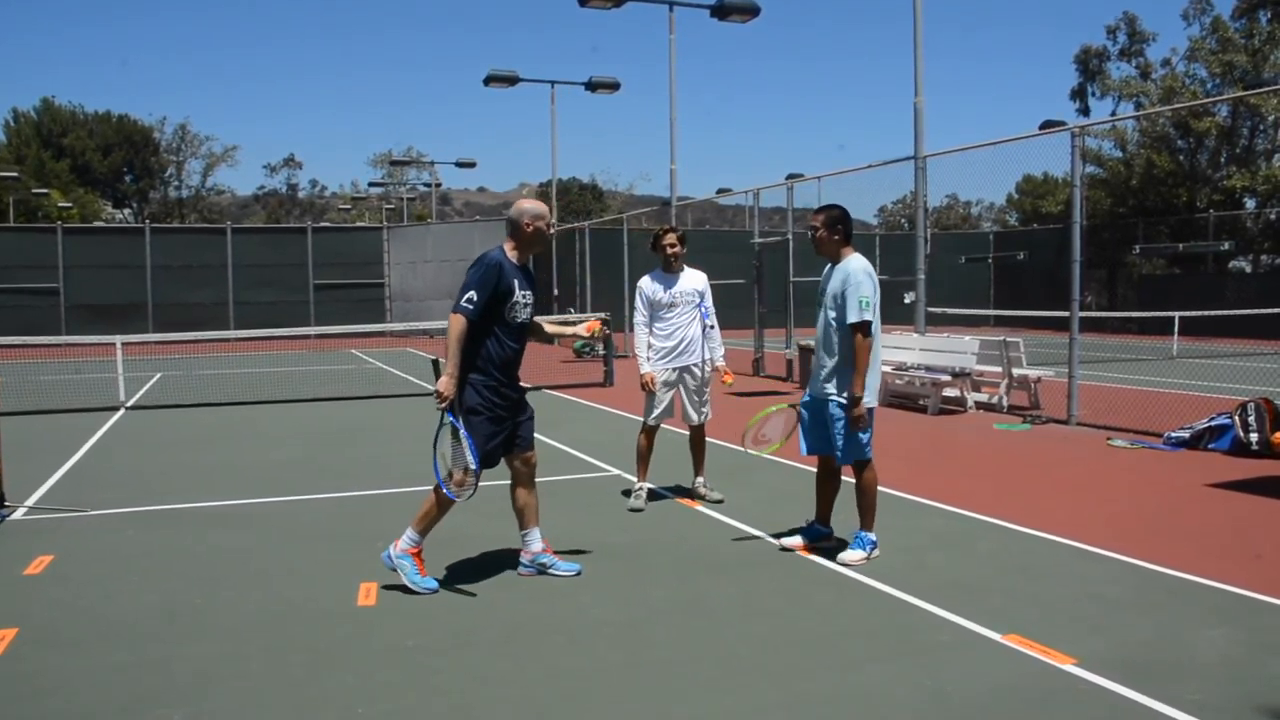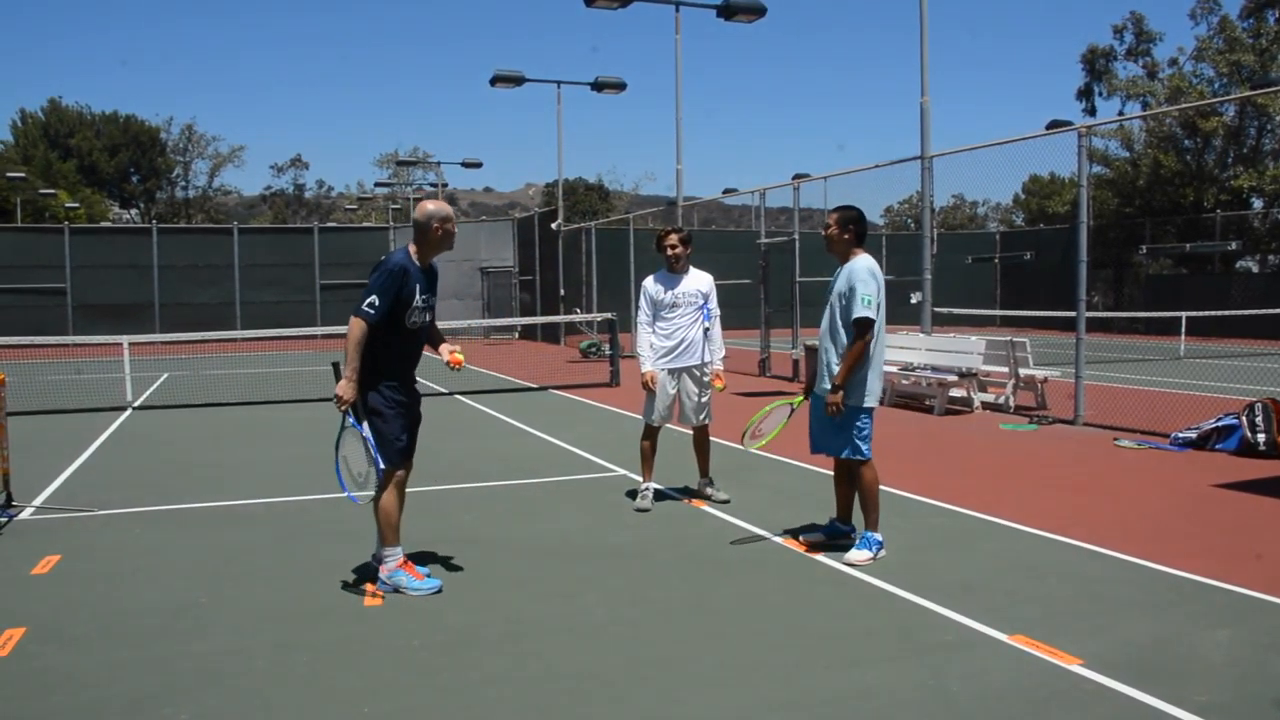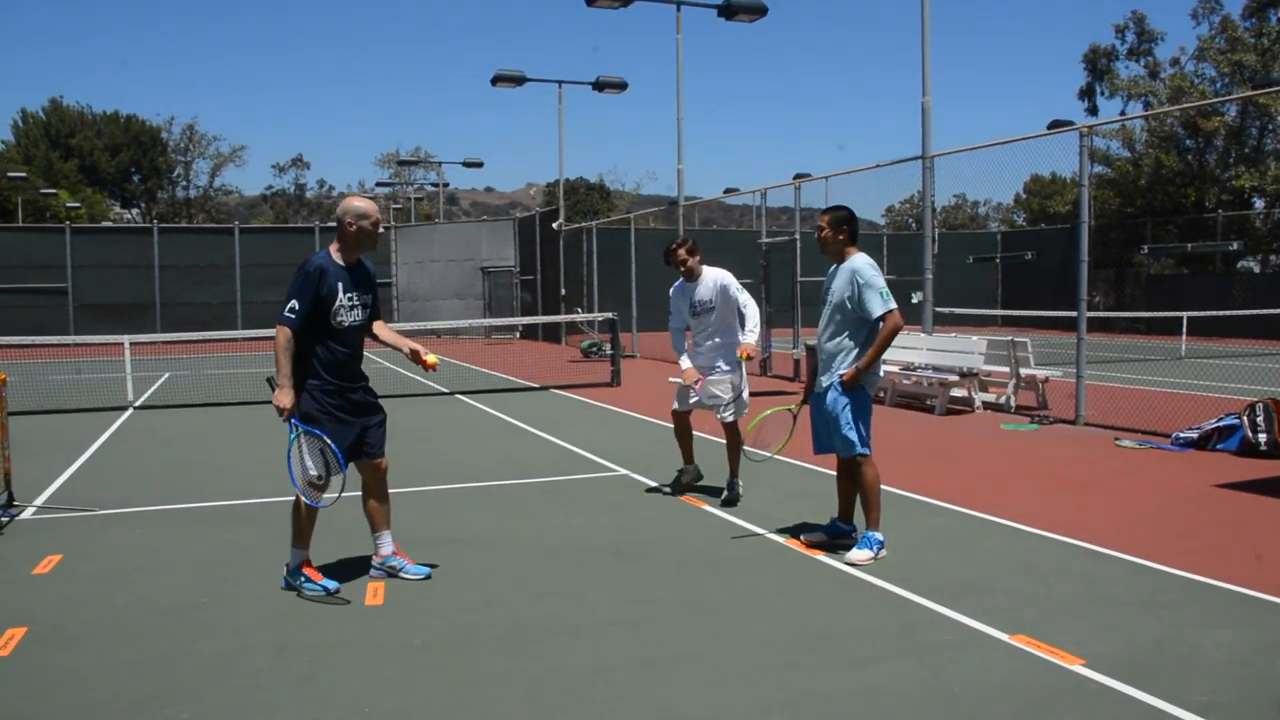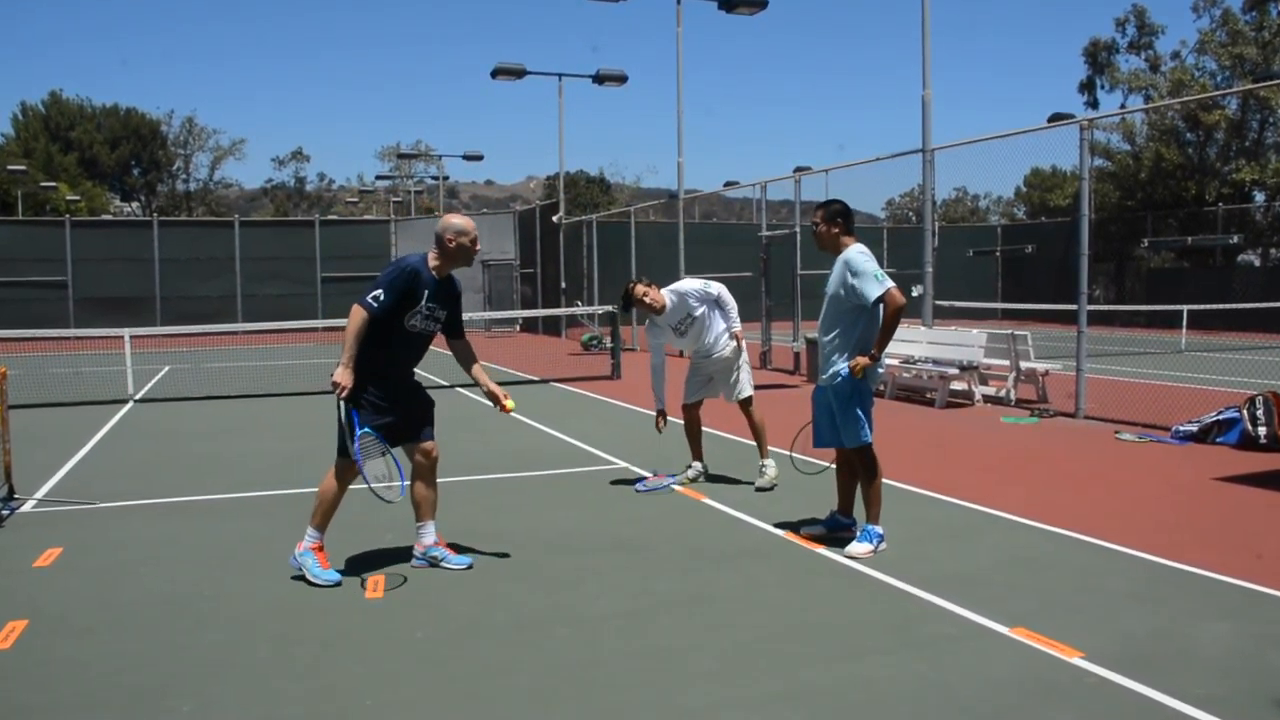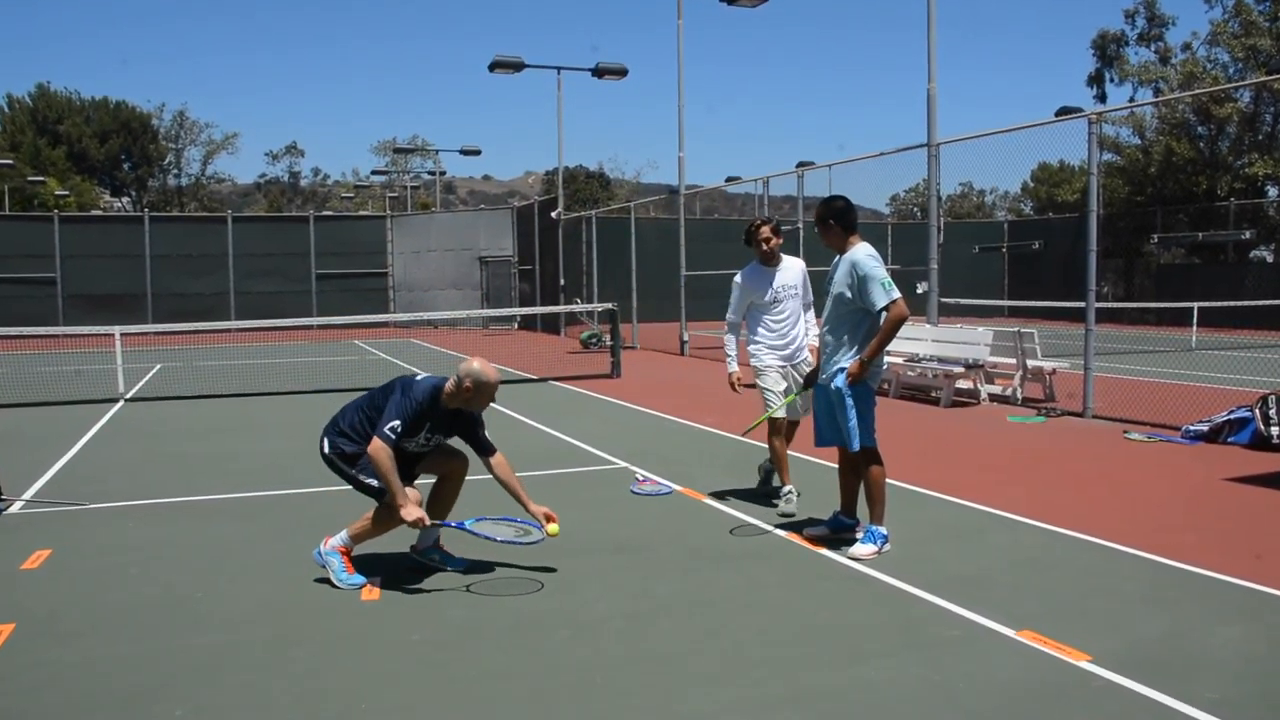
dt=1s
person 1, frame 1
left shoulder: (525, 272)
right shoulder: (491, 265)
right elbow: (459, 317)
left wrist: (571, 331)
right wrist: (450, 375)
left hip: (508, 388)
right hip: (479, 389)
left knee: (525, 465)
left ankle: (534, 552)
right ankle: (405, 549)
person 1, frame 2
left shoulder: (430, 270)
right shoulder: (395, 268)
right elbow: (360, 321)
left wrist: (441, 344)
right wrist: (349, 378)
left hip: (405, 385)
right hip: (380, 387)
left knee: (400, 472)
right knee: (393, 473)
left ankle: (386, 553)
right ankle: (392, 567)
person 1, frame 3
left shoulder: (365, 271)
right shoulder: (316, 269)
right elbow: (285, 328)
left wrist: (406, 345)
right wrist: (284, 385)
left hip: (356, 388)
right hip: (317, 393)
left knee: (376, 468)
left ankle: (385, 555)
right ankle: (296, 565)
person 1, frame 4
left shoulder: (451, 287)
right shoulder: (408, 270)
left elbow: (457, 341)
right elbow: (361, 312)
left wrist: (485, 382)
right wrist: (346, 366)
left hip: (402, 381)
right hip: (367, 382)
left knee: (427, 455)
right knee: (350, 464)
left ankle: (427, 545)
right ankle: (309, 547)
person 1, frame 5
left shoulder: (464, 413)
right shoulder: (417, 395)
left elbow: (492, 458)
right elbow: (377, 449)
left wrist: (529, 505)
right wrist: (404, 503)
right hip: (344, 445)
left knee: (457, 464)
right knee: (411, 502)
left ankle: (426, 546)
right ankle: (334, 549)
person 2, frame 1
left shoulder: (857, 271)
right shoulder: (832, 269)
left elbow: (861, 336)
left wrist: (858, 394)
left hip: (847, 391)
right hip: (823, 387)
left knee: (859, 460)
right knee: (826, 459)
left ankle: (867, 537)
right ankle: (821, 528)
person 2, frame 2
left shoulder: (862, 269)
right shoulder: (843, 270)
left elbow: (863, 335)
left wrist: (838, 384)
right wrist: (819, 377)
left hip: (851, 389)
right hip: (830, 385)
left knee: (858, 459)
right knee: (840, 458)
left ankle: (872, 537)
right ankle: (843, 525)
person 2, frame 3
left shoulder: (861, 269)
right shoulder: (835, 271)
left elbow: (893, 321)
left wrist: (861, 368)
right wrist: (813, 375)
left hip: (848, 383)
right hip: (826, 381)
left knee: (859, 456)
right knee: (842, 457)
left ankle: (873, 536)
right ankle: (844, 524)
person 2, frame 4
left shoulder: (855, 258)
right shoulder: (841, 261)
left elbow: (896, 301)
left wrist: (873, 354)
left hip: (850, 374)
right hip: (831, 374)
left knee: (860, 449)
right knee: (842, 450)
left ankle: (874, 530)
right ankle: (843, 518)
person 2, frame 5
left shoulder: (862, 259)
right shoulder: (842, 260)
left elbow: (898, 311)
left wrist: (864, 360)
right wrist: (819, 366)
left hip: (851, 375)
right hip: (831, 374)
left knee: (864, 449)
right knee: (845, 449)
left ankle: (877, 530)
right ankle: (846, 518)
person 3, frame 1
left shoulder: (699, 279)
right shoulder: (646, 284)
left elbow: (710, 321)
right elbow: (641, 327)
left wrist: (718, 358)
right wrist: (644, 367)
left hip: (696, 363)
right hip: (661, 365)
left knee: (697, 424)
right knee: (649, 425)
left ankle: (699, 483)
right ankle: (640, 486)
person 3, frame 2
left shoulder: (705, 280)
right shoulder: (651, 284)
left elbow: (714, 323)
right elbow: (644, 327)
left wrist: (717, 362)
right wrist: (645, 366)
left hip: (697, 364)
right hip: (661, 366)
left knee: (701, 425)
right knee: (652, 425)
left ankle: (704, 483)
right ankle: (646, 486)
person 3, frame 3
left shoulder: (721, 279)
right shoulder: (677, 291)
left elbow: (749, 306)
right elbow: (676, 331)
left wrist: (750, 339)
right wrist: (685, 365)
left hip: (727, 363)
right hip: (696, 365)
left knee: (729, 422)
right knee: (678, 413)
left ankle: (734, 482)
right ankle: (690, 470)
person 3, frame 4
left shoulder: (683, 289)
right shoulder: (654, 329)
left elbow: (720, 291)
right elbow: (657, 366)
left wrist: (735, 327)
right wrist: (660, 406)
left hip: (728, 348)
right hip: (701, 358)
left knee: (746, 404)
right knee: (689, 408)
left ankle: (766, 463)
right ankle: (698, 465)
person 3, frame 5
left shoulder: (798, 267)
right shoulder: (745, 279)
right elbow: (732, 325)
left wrist: (812, 340)
right wrist: (732, 365)
left hip: (800, 357)
right hip: (767, 359)
left knee: (794, 421)
right knee: (777, 422)
left ankle: (769, 465)
right ankle: (788, 489)
